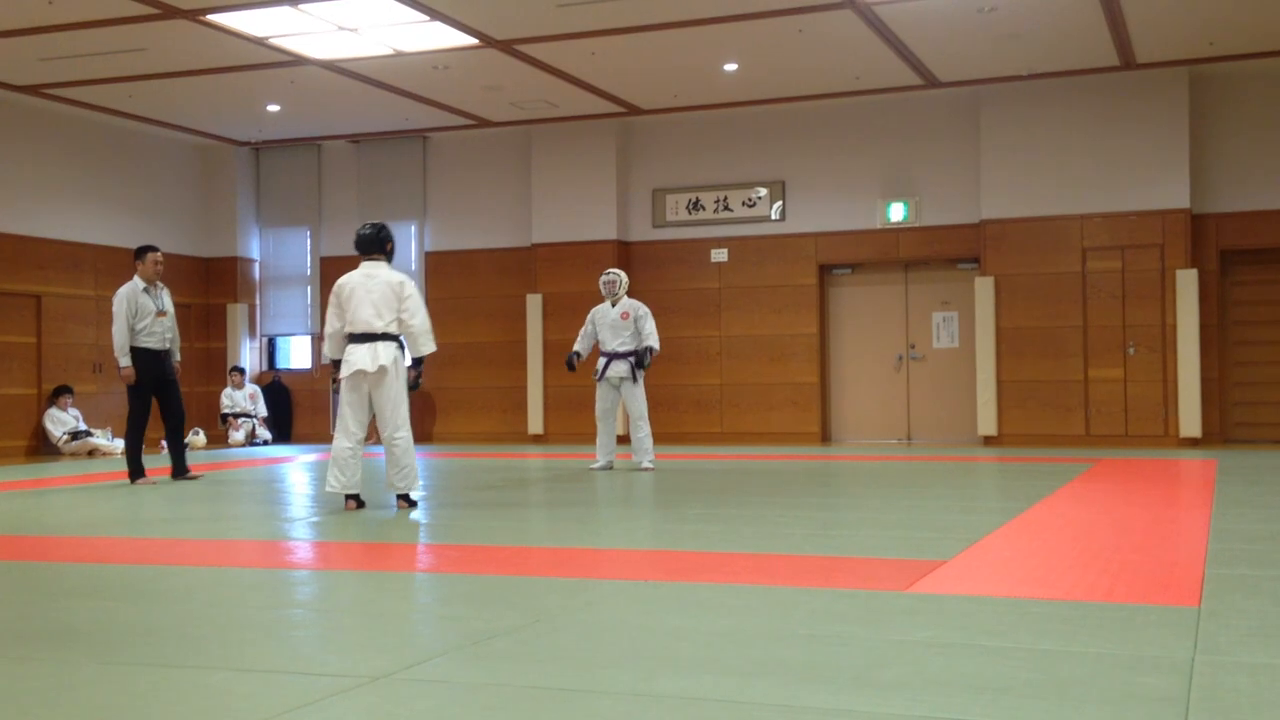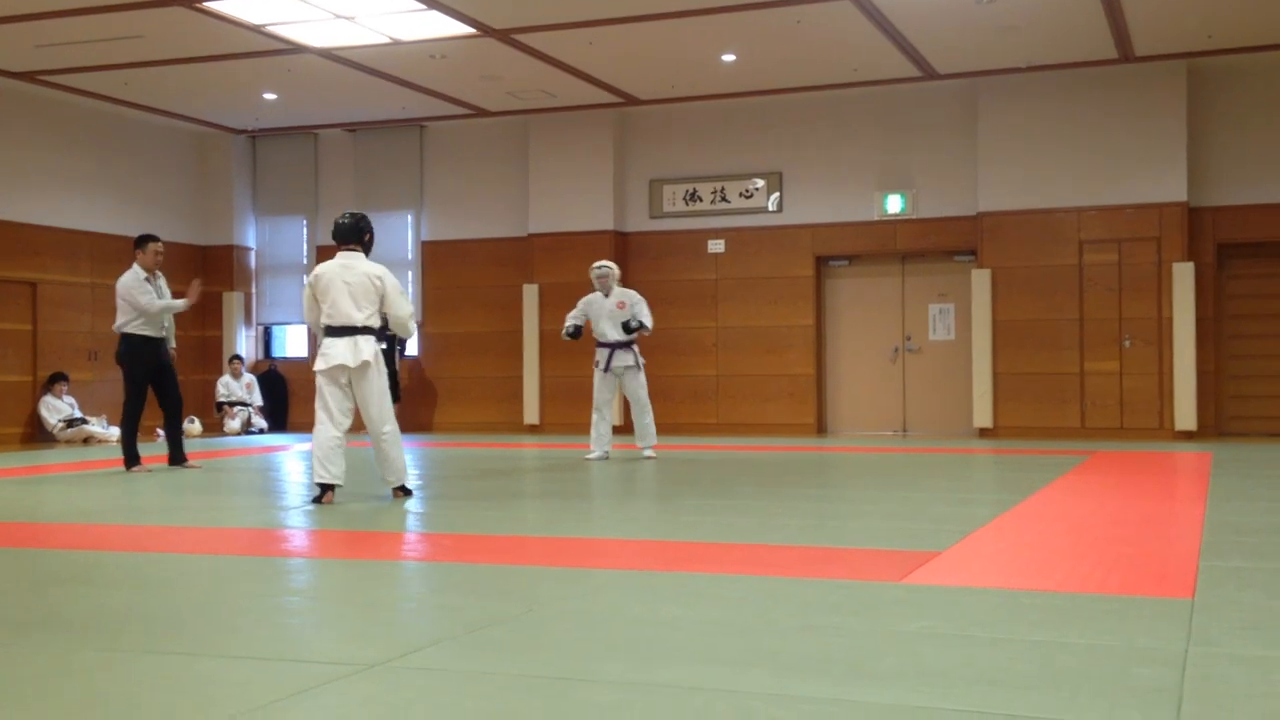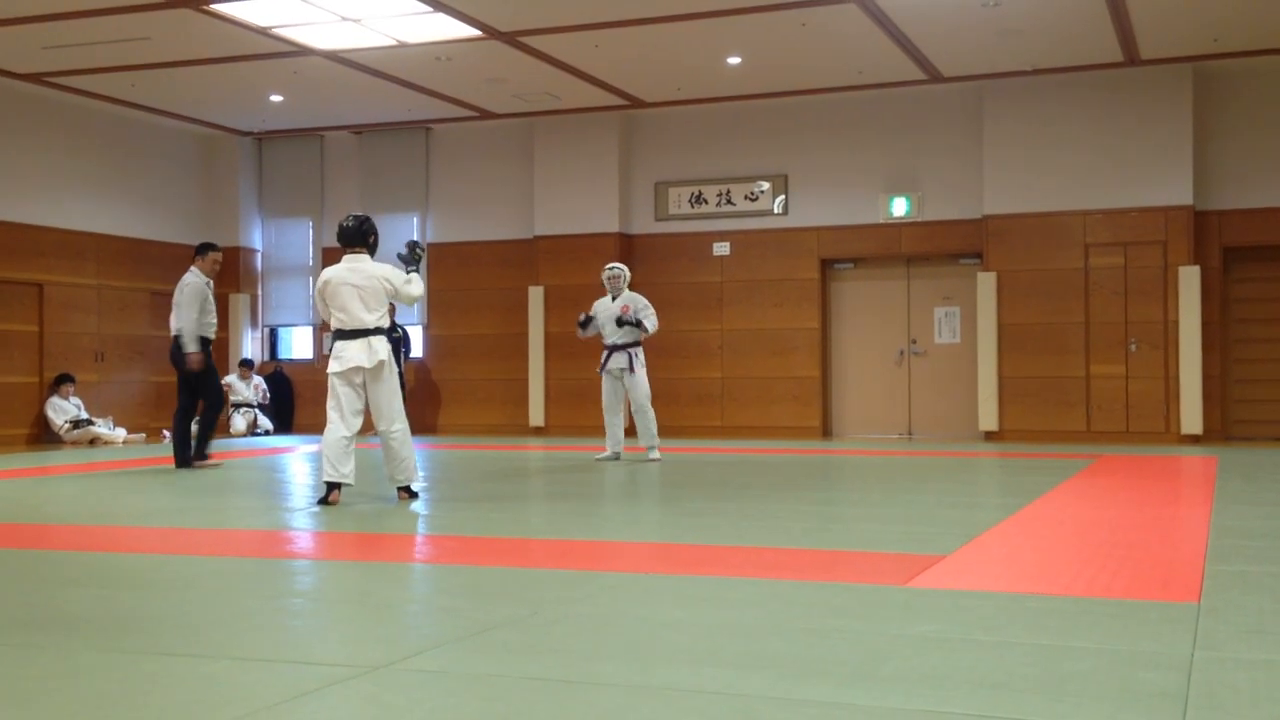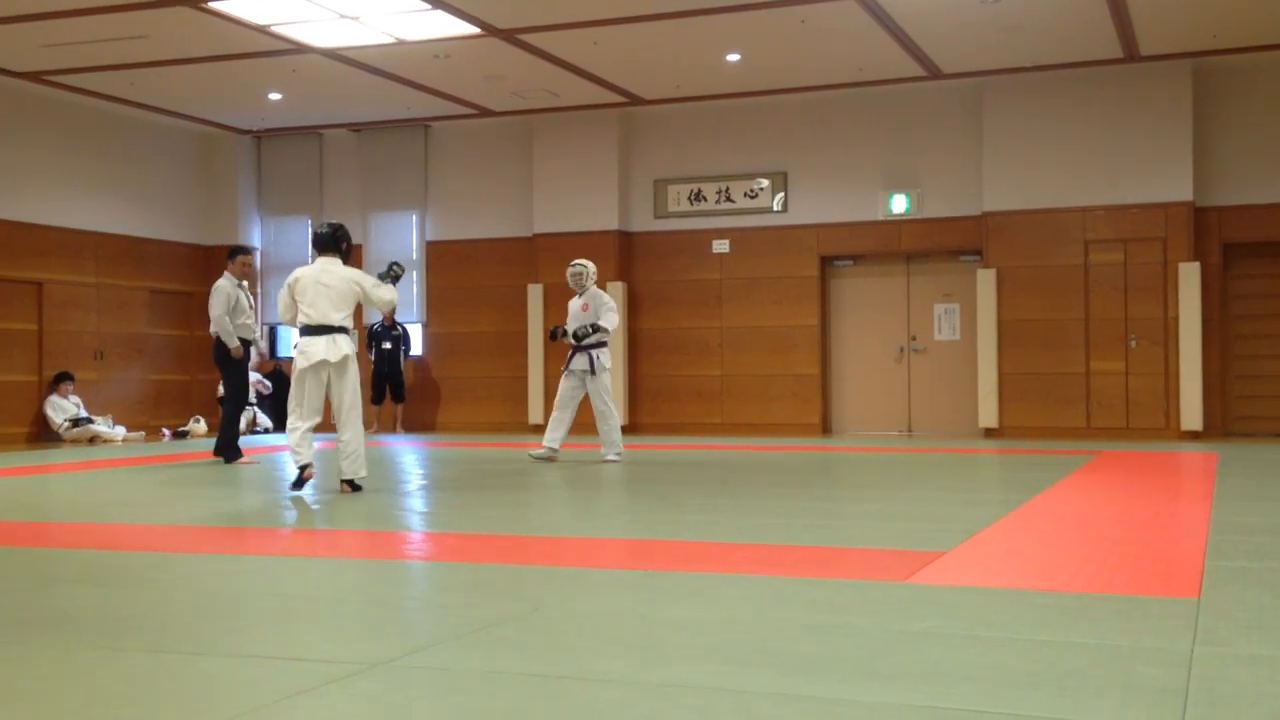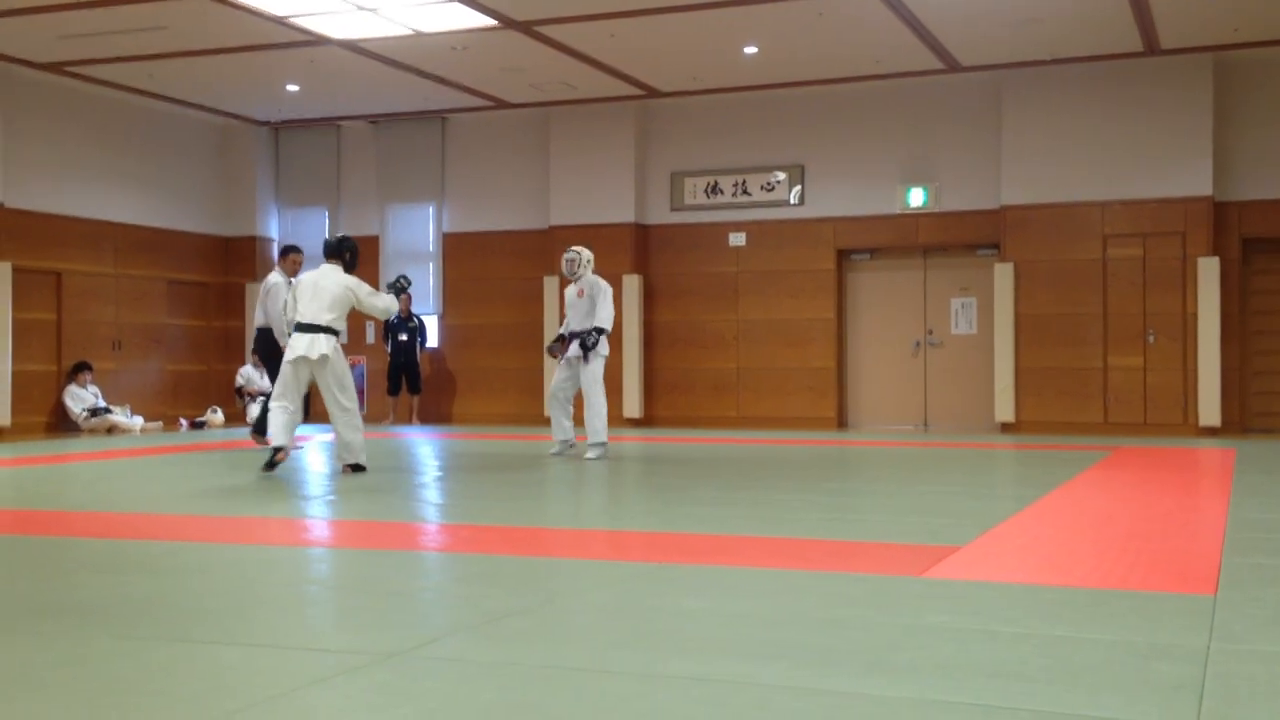
dt=1s
person 1, frame 1
left shoulder: (343, 282)
right shoulder: (399, 281)
left elbow: (333, 329)
right elbow: (416, 324)
left wrist: (337, 365)
right wrist: (417, 362)
left hip: (354, 356)
right hip: (386, 356)
left knee: (349, 429)
right knee: (396, 428)
left ankle: (350, 494)
right ankle: (403, 494)
person 1, frame 2
left shoulder: (319, 273)
right shoulder: (378, 272)
left elbow: (312, 318)
right elbow: (401, 314)
right wrist: (405, 333)
left hip: (332, 349)
right hip: (365, 349)
left knee: (329, 421)
right knee: (382, 421)
left ankle: (326, 487)
right ankle: (398, 483)
person 1, frame 3
left shoulder: (327, 276)
right shoulder: (384, 272)
left elbow: (325, 314)
right elbow: (414, 293)
right wrist: (412, 267)
left hip: (344, 351)
right hip: (376, 349)
left knee: (339, 421)
right knee: (392, 420)
left ankle: (333, 486)
right ankle: (404, 484)
person 1, frame 4
left shoulder: (298, 276)
right shoulder: (354, 276)
left elbow: (285, 315)
right elbow: (387, 301)
right wrist: (389, 281)
left hip: (309, 347)
right hip: (340, 347)
left knee: (301, 413)
right knee: (349, 416)
left ankle: (304, 465)
right ankle: (349, 477)
person 1, frame 5
left shoulder: (304, 278)
right shoulder: (350, 283)
left elbow: (290, 314)
right elbow: (384, 308)
right wrist: (394, 293)
left hip: (298, 343)
right hip: (326, 346)
left knee: (283, 401)
right knee: (344, 406)
left ankle: (279, 447)
right ankle: (351, 460)
person 2, frame 1
left shoulder: (163, 292)
right shoulder: (127, 292)
right elbow: (121, 331)
left wrist: (175, 358)
right wrist: (125, 364)
left hip: (162, 359)
right hip: (141, 359)
left knee: (175, 414)
right knee: (138, 419)
left ankle: (180, 468)
right ankle: (136, 473)
person 2, frame 2
left shoulder: (159, 279)
right shoulder: (128, 281)
right elbow: (153, 307)
left wrist: (171, 344)
right wrist: (186, 302)
left hip: (157, 346)
right hip: (135, 346)
left knee: (173, 401)
right knee: (134, 405)
left ankle: (177, 455)
right ankle: (132, 460)
person 2, frame 3
left shoulder: (199, 283)
right shoulder: (194, 283)
right elbow: (189, 319)
left wrist: (201, 349)
right wrist: (193, 350)
left hip: (193, 348)
right hip: (192, 349)
left knee: (187, 403)
right knee: (214, 398)
left ankle: (184, 457)
right ankle: (199, 454)
person 2, frame 4
left shoulder: (242, 288)
right shoulder: (223, 287)
right elbow: (219, 318)
left wrist: (257, 344)
right wrist: (234, 344)
left hip: (240, 347)
right hip: (230, 349)
left knee: (238, 399)
right knee: (235, 400)
left ankle: (223, 448)
right ankle: (231, 453)
person 2, frame 5
left shoulder: (283, 281)
right shoulder: (277, 282)
right elbow: (276, 315)
left wrist: (283, 342)
right wrist: (284, 343)
left hip: (270, 339)
right hip: (271, 340)
left ankle: (260, 429)
person 3, frame 1
left shoulder: (637, 308)
right shoulder: (597, 312)
left elbow: (650, 333)
right elbow: (586, 337)
left wrist: (647, 353)
right wrist: (575, 355)
left hip: (629, 366)
right hip: (605, 367)
left knee: (637, 413)
right knee: (603, 414)
left ankle: (645, 458)
right ankle: (605, 459)
person 3, frame 2
left shoulder: (630, 296)
right shoulder: (588, 301)
left elbow: (646, 318)
right elbow: (572, 320)
left wrist: (638, 324)
right wrist: (571, 329)
left hip: (629, 354)
right hip: (604, 356)
left knee: (640, 400)
right knee: (601, 403)
left ankle: (647, 446)
right ankle: (600, 449)
person 3, frame 3
left shoulder: (636, 300)
right shoulder: (599, 305)
left elbow: (652, 323)
right elbow: (588, 331)
left wrist: (634, 322)
right wrist: (583, 324)
left hip: (631, 356)
right hip: (609, 358)
left knee: (641, 402)
right knee: (610, 406)
left ankle: (651, 446)
right ankle: (614, 449)
person 3, frame 4
left shoulder: (600, 297)
right shoulder: (574, 302)
left elbow: (610, 320)
left wrist: (590, 329)
right wrist: (561, 332)
left hip: (595, 357)
right hip: (576, 358)
left knee: (603, 406)
right knee: (563, 404)
left ankle: (613, 450)
right ankle: (550, 448)
person 3, frame 5
left shoulder: (596, 284)
right shoulder: (569, 290)
left elbow: (606, 311)
left wrist: (596, 334)
right wrist: (560, 339)
left hip: (592, 346)
right hip: (573, 347)
left knee: (593, 392)
right knee: (558, 391)
left ankle: (598, 443)
right ankle: (565, 439)
